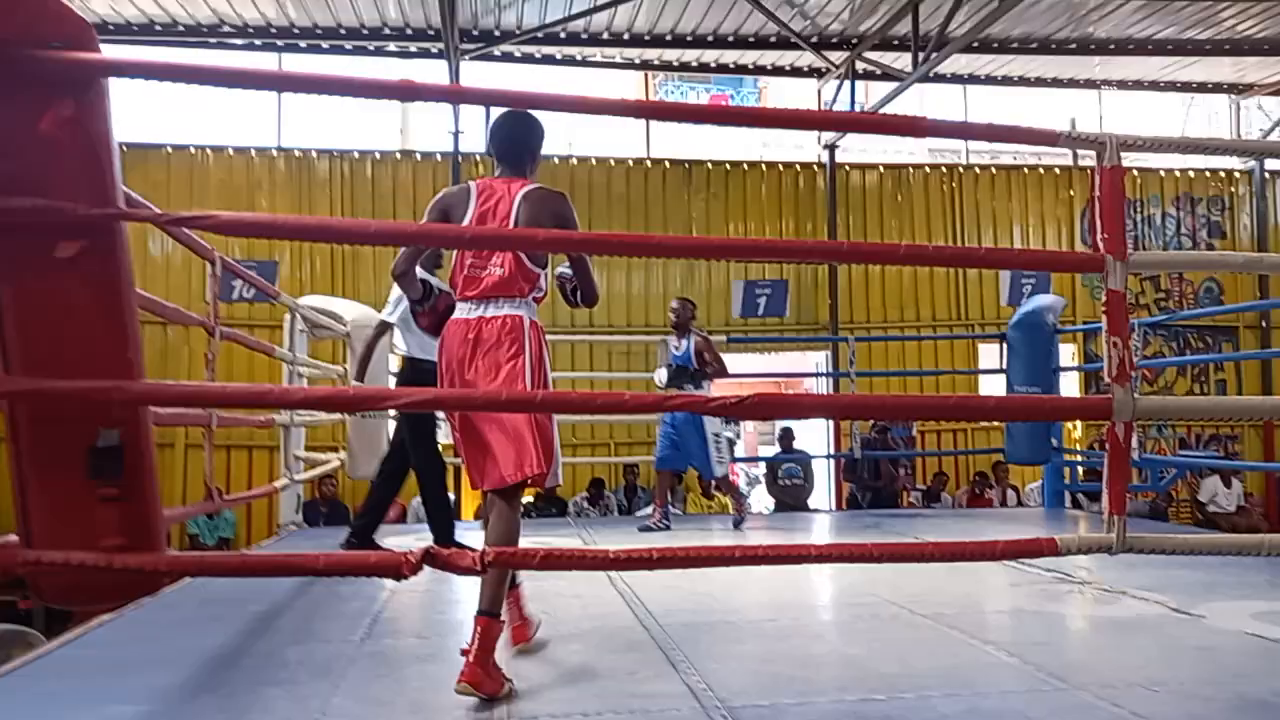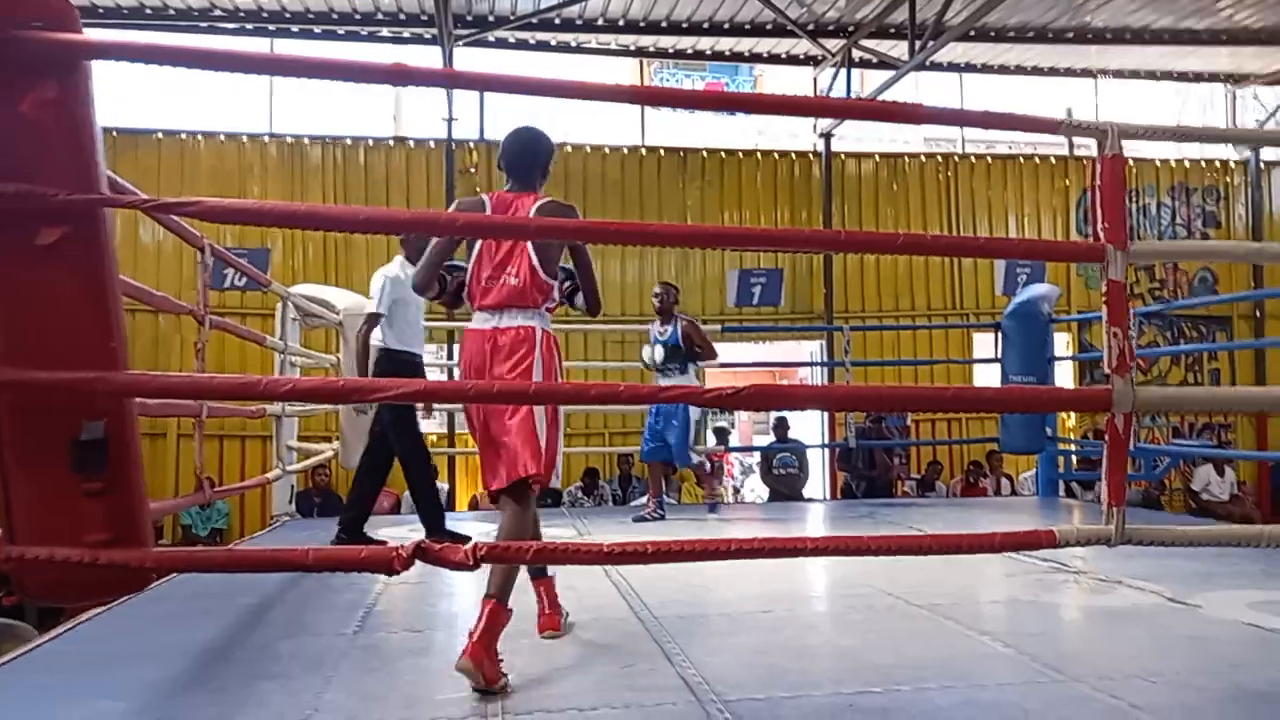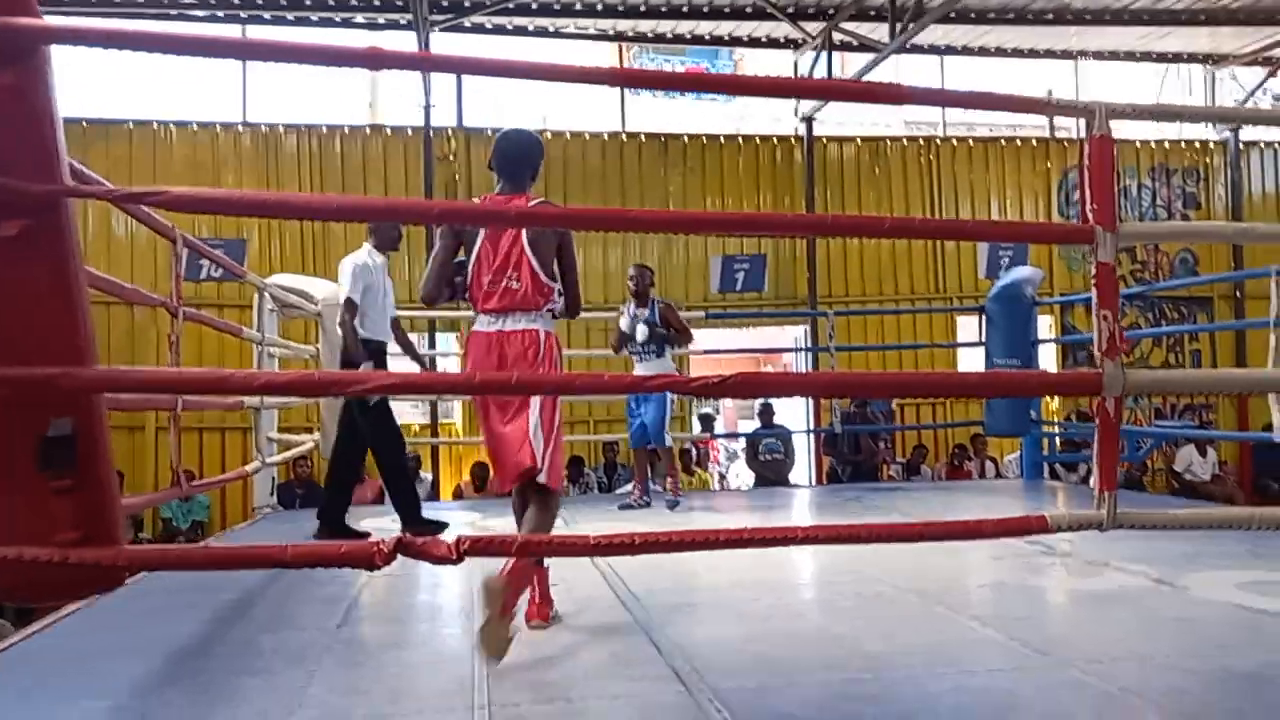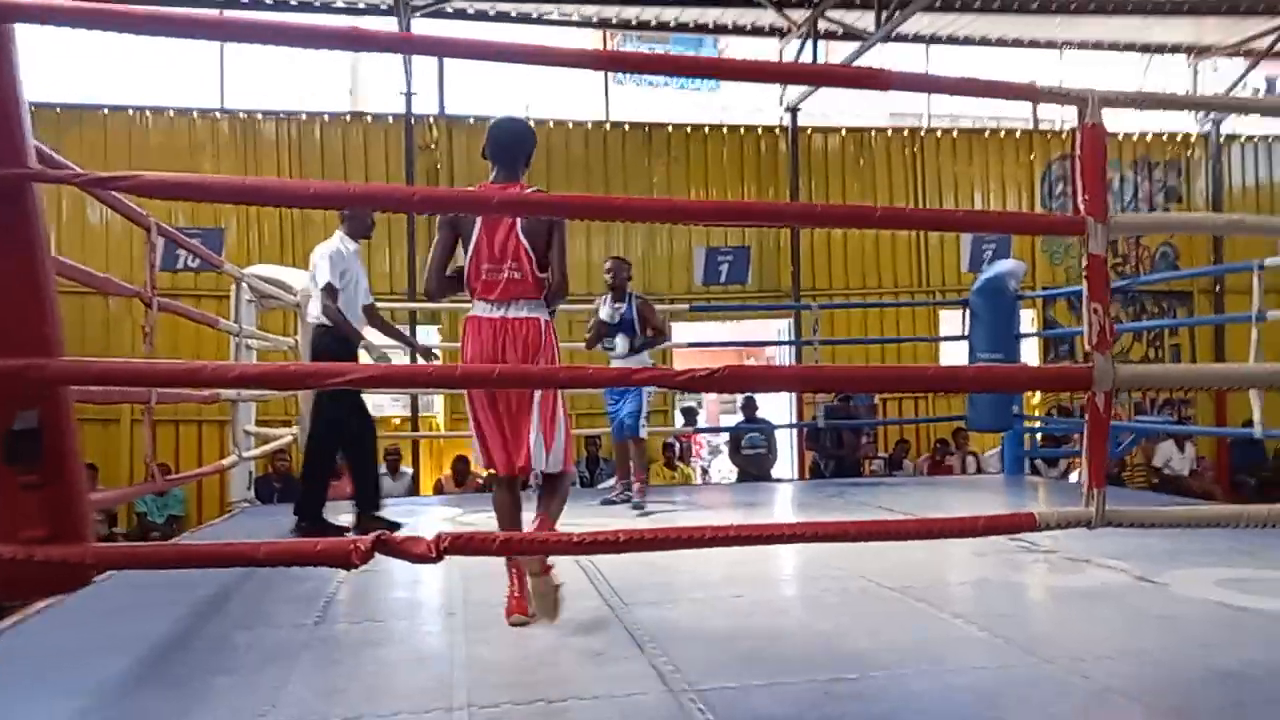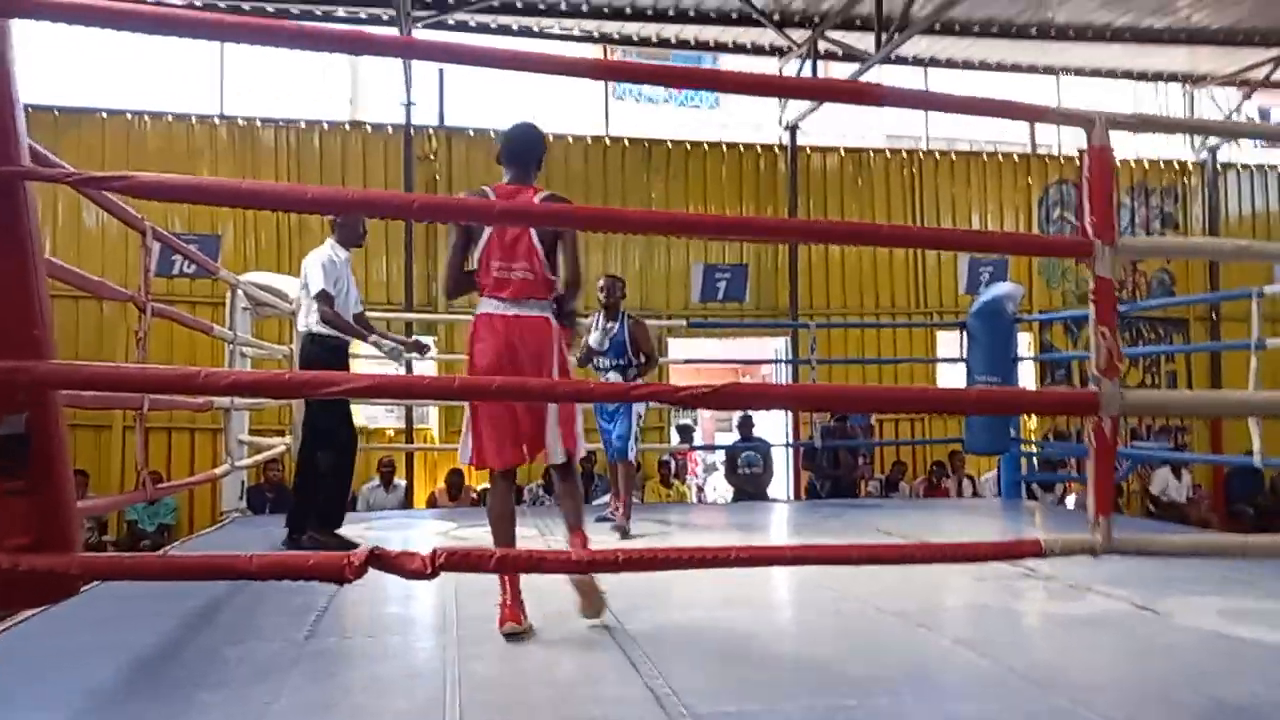
dt=0.1s
person 1, frame 1
left shoulder: (454, 198)
right shoulder: (549, 202)
left elbow: (401, 272)
right elbow: (586, 297)
left wrist: (433, 306)
right wrist: (562, 280)
left hip: (459, 336)
right hip: (514, 334)
left knee: (494, 483)
right knee: (508, 487)
left ankle: (514, 611)
right ankle: (480, 652)
person 1, frame 2
left shoulder: (470, 210)
right shoulder: (560, 214)
left elbow: (422, 280)
right elbow: (591, 305)
left hip: (479, 342)
right hip: (527, 342)
left knee: (509, 481)
right knee: (521, 487)
left ankle: (547, 603)
right ankle: (482, 639)
person 1, frame 3
left shoulder: (463, 216)
left elbow: (432, 294)
right elbow: (572, 304)
left hip: (483, 346)
right hip: (533, 344)
left knee: (514, 474)
right knee: (541, 478)
left ankle: (536, 591)
right ankle: (509, 576)
person 1, frame 4
left shoulder: (459, 207)
left elbow: (434, 288)
right elbow: (557, 290)
left hip: (480, 335)
right hip: (531, 334)
left knee: (504, 466)
right knee: (551, 466)
left ankle: (518, 588)
right ankle: (536, 555)
person 1, frame 5
left shoulder: (472, 206)
right shoulder: (556, 208)
left elbow: (454, 287)
right elbow: (574, 282)
left hip: (488, 332)
right hip: (538, 332)
left knee: (500, 466)
right knee: (561, 458)
left ankle: (510, 598)
right ankle: (579, 553)
person 2, frame 1
left shoulder: (434, 289)
right elbow: (377, 334)
right wrist: (358, 381)
left hip: (428, 375)
right hip: (416, 376)
left knee: (398, 460)
right knee: (427, 461)
left ankle: (360, 534)
right ankle: (444, 537)
person 2, frame 2
left shoulder: (413, 279)
right shoulder: (389, 276)
right elbow: (367, 328)
right wrist: (364, 378)
left hip: (407, 367)
right hip: (393, 365)
left knee: (380, 453)
right knee: (412, 451)
left ankle: (350, 530)
right ankle: (435, 529)
person 2, frame 3
left shoulder: (381, 271)
right shoulder: (356, 264)
left elbow: (395, 328)
right elbow: (347, 319)
left wrist: (423, 364)
right wrist: (364, 364)
left hip: (373, 357)
right hip: (361, 357)
left knee: (352, 442)
right knee: (388, 440)
left ankle: (331, 522)
right ankle: (412, 519)
person 2, frame 4
left shoulder: (352, 258)
right shoulder: (329, 252)
left elbow: (371, 314)
right elbow: (328, 305)
left wrist: (412, 344)
right wrist: (361, 340)
left hip: (343, 347)
right hip: (332, 345)
left knee: (327, 435)
right knee: (359, 429)
left ankle: (309, 517)
right ankle: (366, 514)
person 2, frame 5
left shoulder: (343, 265)
right shoulder: (320, 259)
left elbow: (357, 318)
right elbow: (328, 312)
left wrist: (401, 341)
right wrist: (376, 339)
left hip: (333, 354)
right hip: (320, 352)
left knee: (320, 442)
right knee: (338, 440)
left ankle: (302, 526)
right ankle: (320, 526)
person 3, frame 1
left shoulder: (700, 341)
right shoulder: (667, 344)
left elbow: (721, 372)
left wrist: (690, 374)
right wrist: (662, 378)
right hip: (676, 409)
left knee: (712, 464)
right knee: (664, 462)
left ankle: (738, 501)
person 3, frame 2
left shoulder: (686, 325)
right shoulder: (651, 328)
left elbow: (711, 354)
right elbow: (649, 360)
left wrist: (681, 355)
right wrist: (649, 359)
left knee: (686, 452)
right knee: (652, 453)
left ankle: (710, 488)
right ankle: (655, 506)
person 3, frame 3
left shoulder: (663, 308)
right shoulder: (625, 311)
left elbow: (687, 336)
right elbow: (615, 349)
left wrist: (660, 335)
right wrist: (622, 333)
left knee: (659, 436)
right knee: (638, 439)
left ankle: (673, 485)
right ankle: (640, 492)
person 3, frame 4
left shoulder: (640, 304)
right shoulder: (601, 304)
left elbow: (663, 335)
right elbow: (588, 344)
left wrist: (640, 344)
right wrist: (599, 323)
left knee: (633, 429)
right knee: (619, 434)
left ankle: (639, 487)
right ankle: (623, 487)
person 3, frame 5
left shoulder: (634, 324)
right shoulder: (593, 323)
left elbow: (652, 359)
right elbow: (580, 362)
left wrist: (631, 374)
right wrist: (589, 348)
left knee: (623, 452)
right knee: (612, 452)
left ankle: (624, 514)
right ankle: (616, 504)
